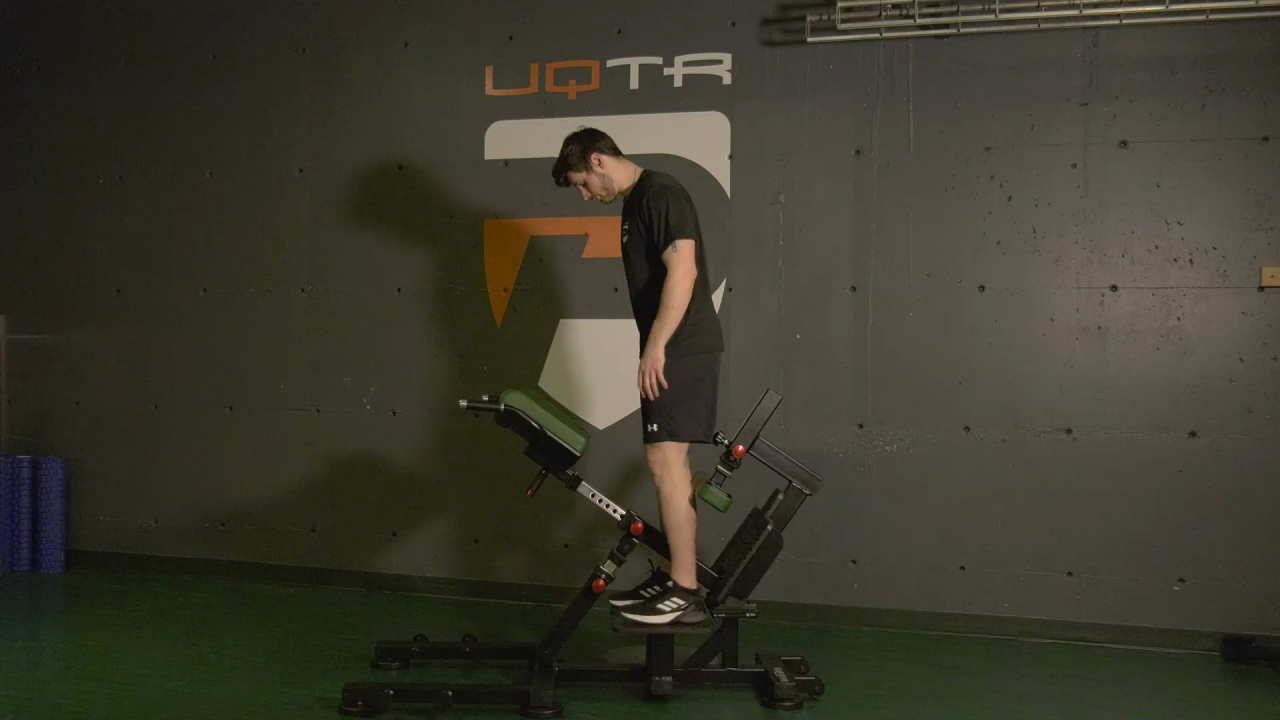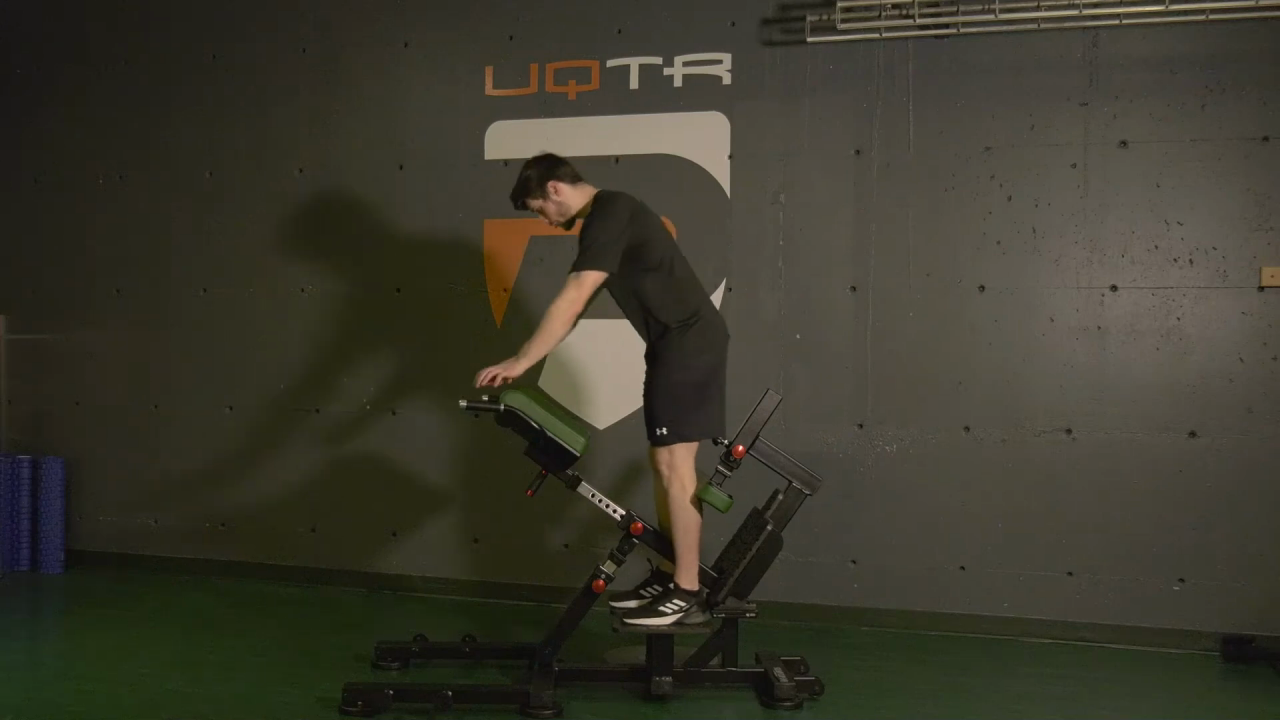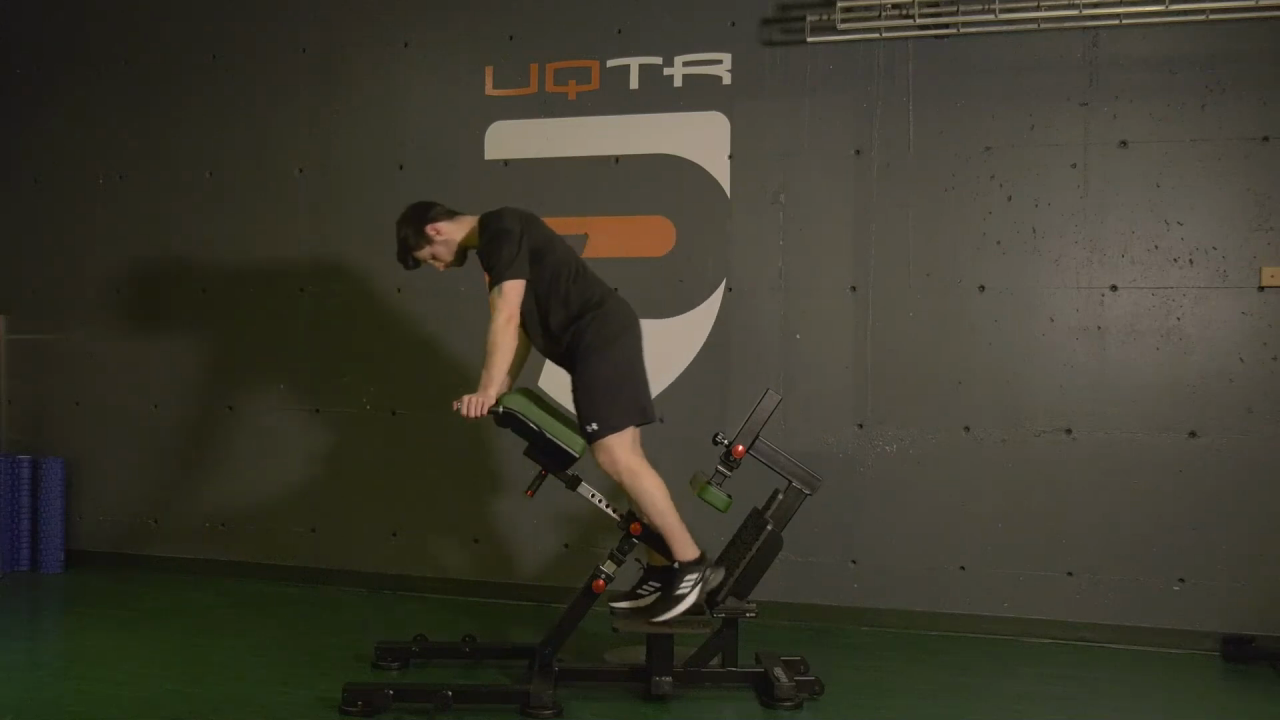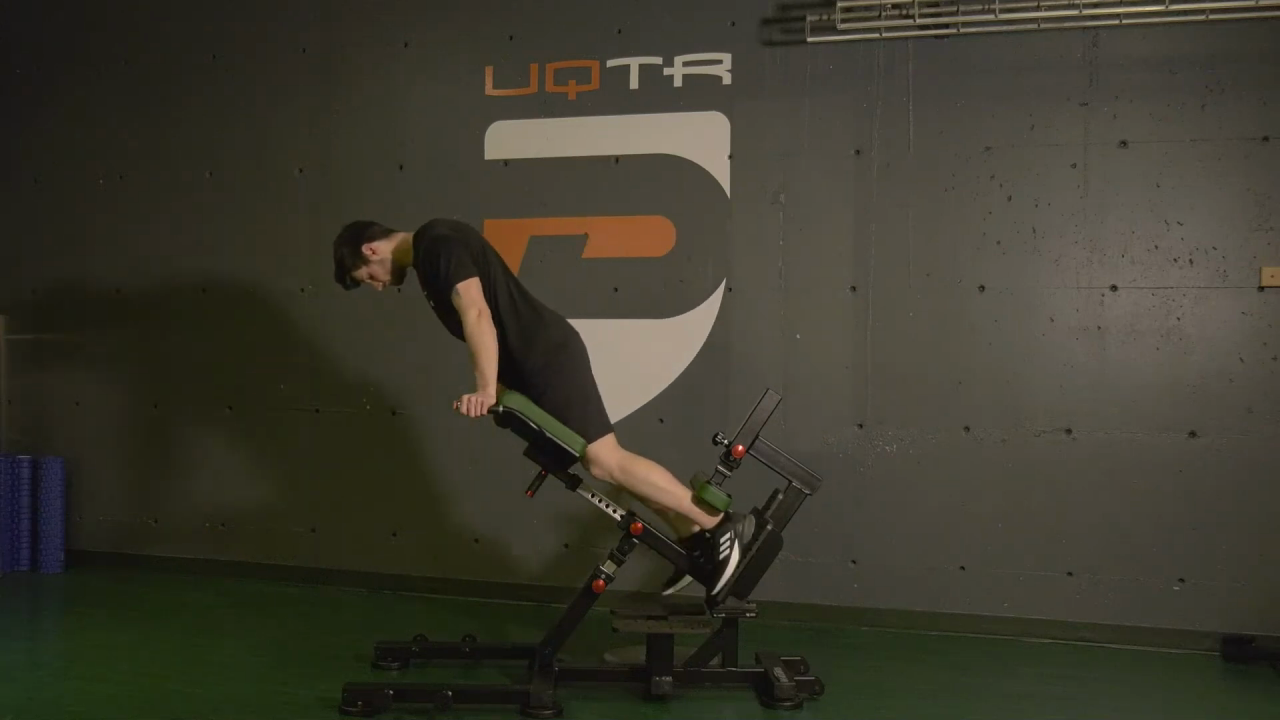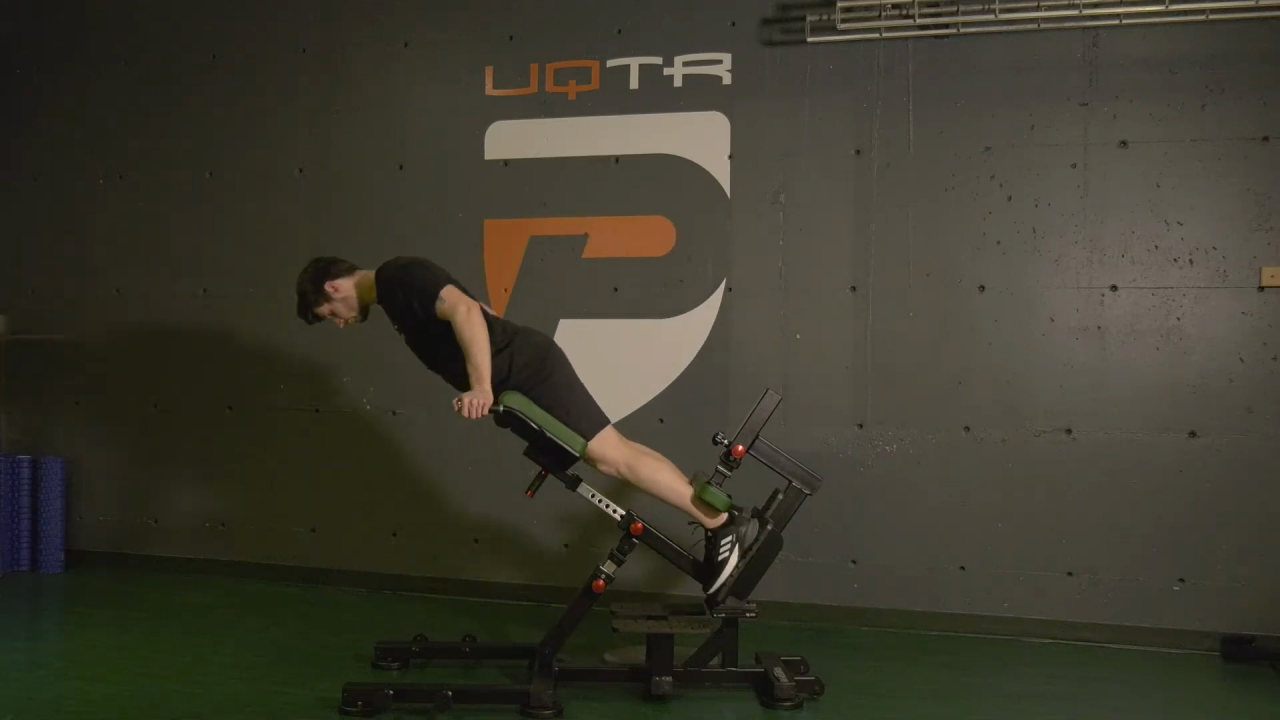
dt=0.7s
person 1, frame 1
left shoulder: (660, 193)
right shoulder: (635, 202)
left elbow: (683, 271)
left wrist: (655, 347)
left hip: (682, 350)
right hip: (669, 350)
left knee: (665, 461)
right knee: (668, 462)
left ankle: (685, 591)
right ankle: (670, 576)
person 1, frame 2
left shoulder: (609, 216)
right shoulder: (605, 217)
left elbow: (571, 302)
right elbow: (573, 307)
left wrist: (517, 364)
right wrist: (523, 362)
left hip: (689, 342)
right hip: (676, 343)
left knee: (673, 463)
right knee: (665, 463)
left ankle: (688, 594)
right ankle: (669, 575)
person 1, frame 3
left shoulder: (501, 230)
right shoulder: (496, 242)
left elbow: (506, 319)
right elbow: (519, 329)
left wrist: (488, 390)
right wrist: (499, 393)
left hip: (603, 337)
right hip: (600, 342)
left knee: (615, 456)
right knee: (623, 456)
left ankle: (691, 564)
right ankle: (660, 572)
person 1, frame 4
left shoulder: (437, 242)
right shoulder: (429, 255)
left elbow: (476, 314)
left wrist: (485, 389)
right wrist: (494, 390)
left hip: (546, 356)
right hip: (537, 360)
left knee: (604, 462)
right knee: (604, 458)
left ankle: (720, 524)
right ankle: (692, 536)
person 1, frame 5
left shoulder: (401, 276)
right shoulder: (392, 292)
left elbow: (464, 311)
left wrist: (482, 387)
left hip: (527, 369)
right hip: (519, 375)
left knee: (611, 453)
right knee: (609, 453)
left ankle: (722, 523)
right ankle: (714, 515)
